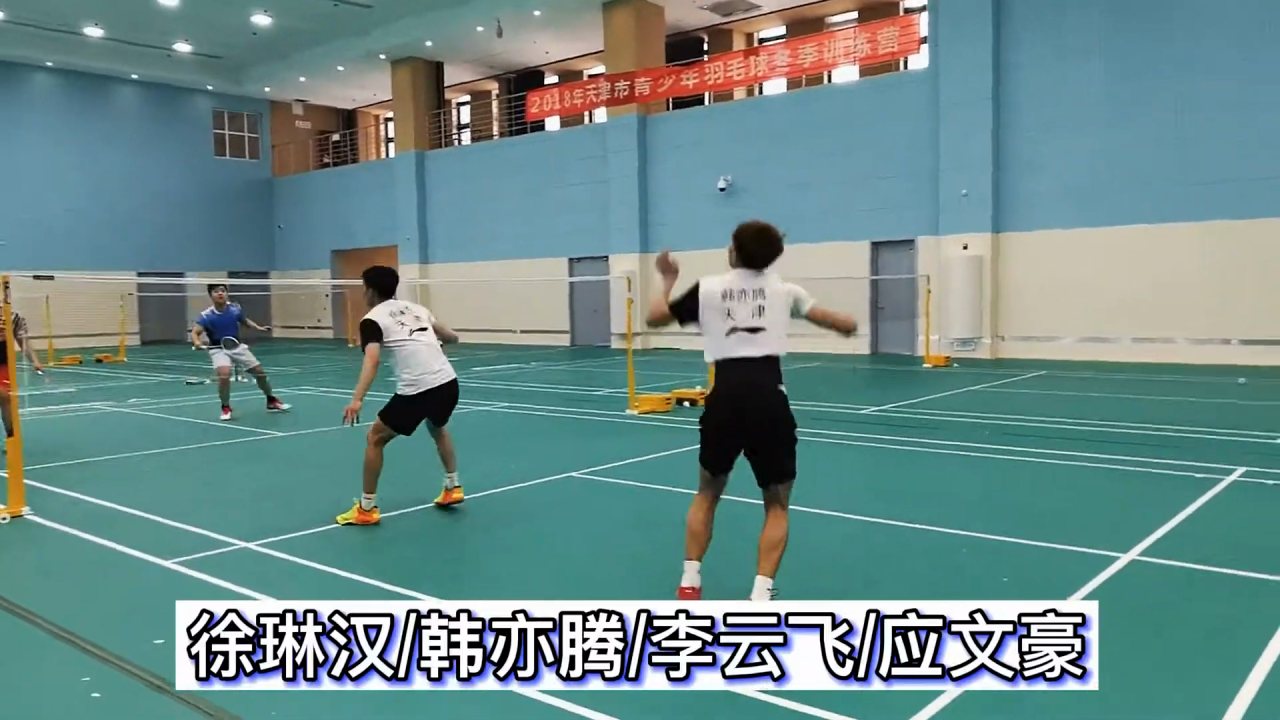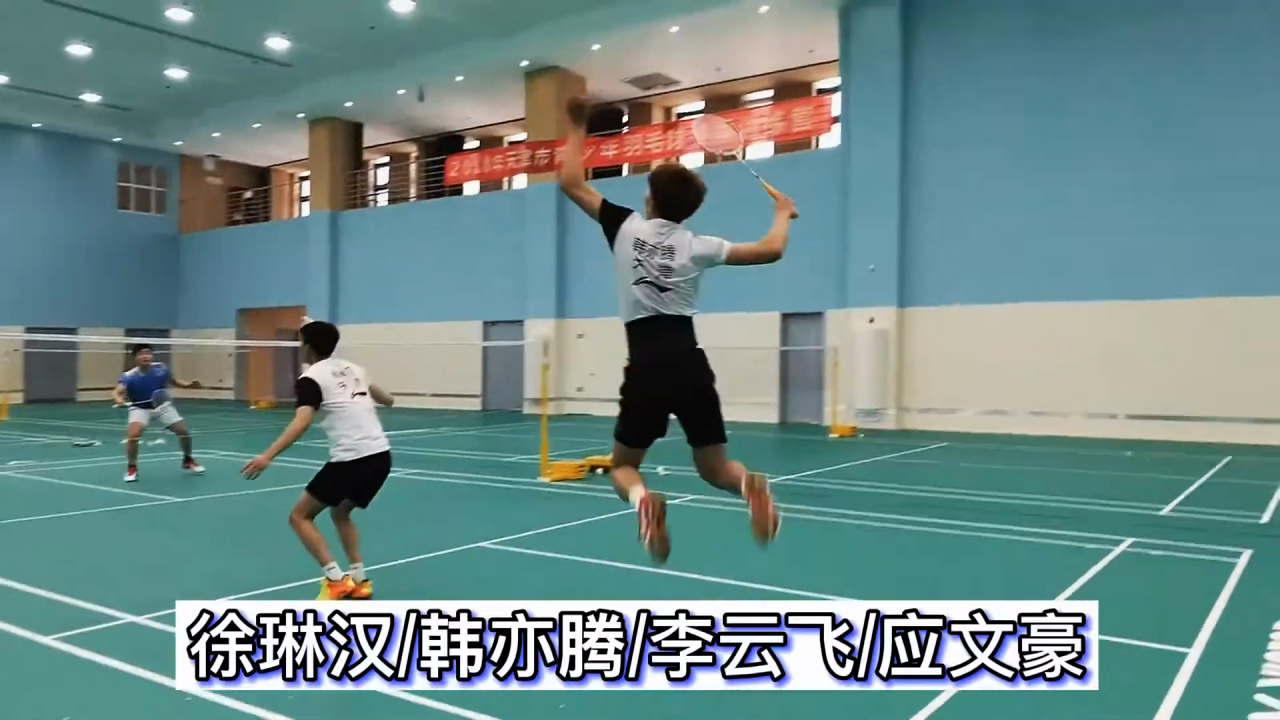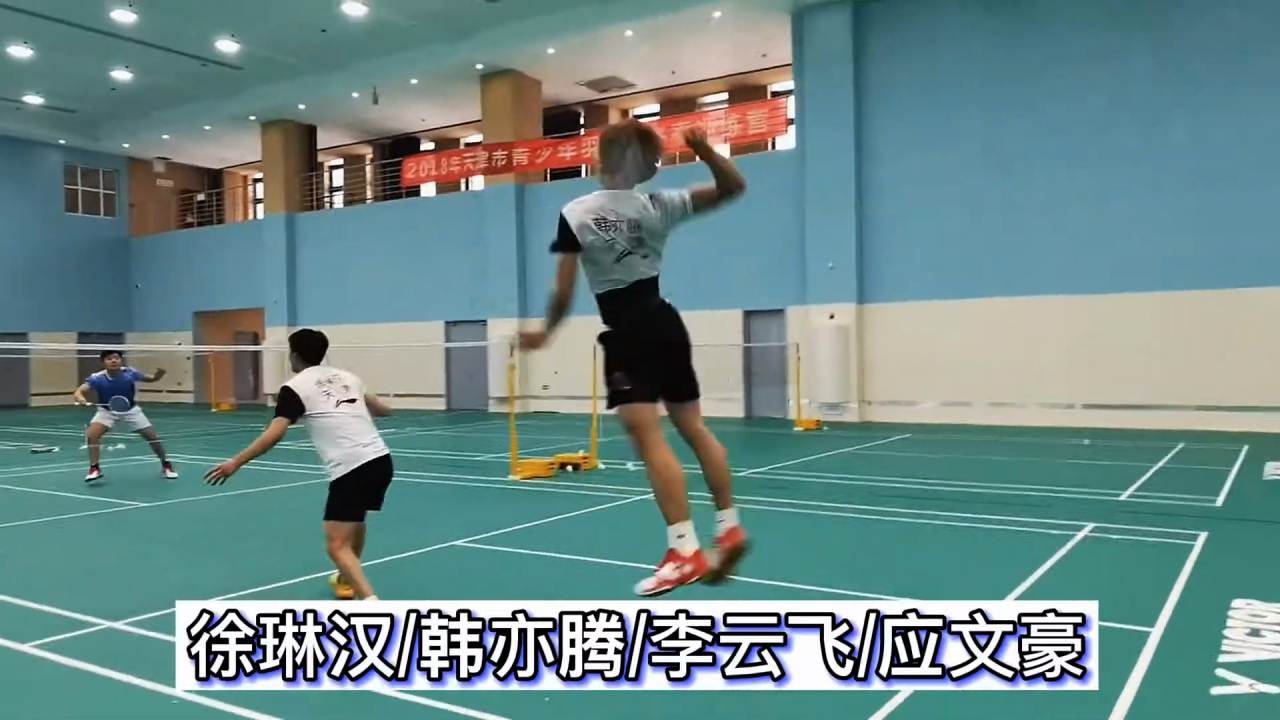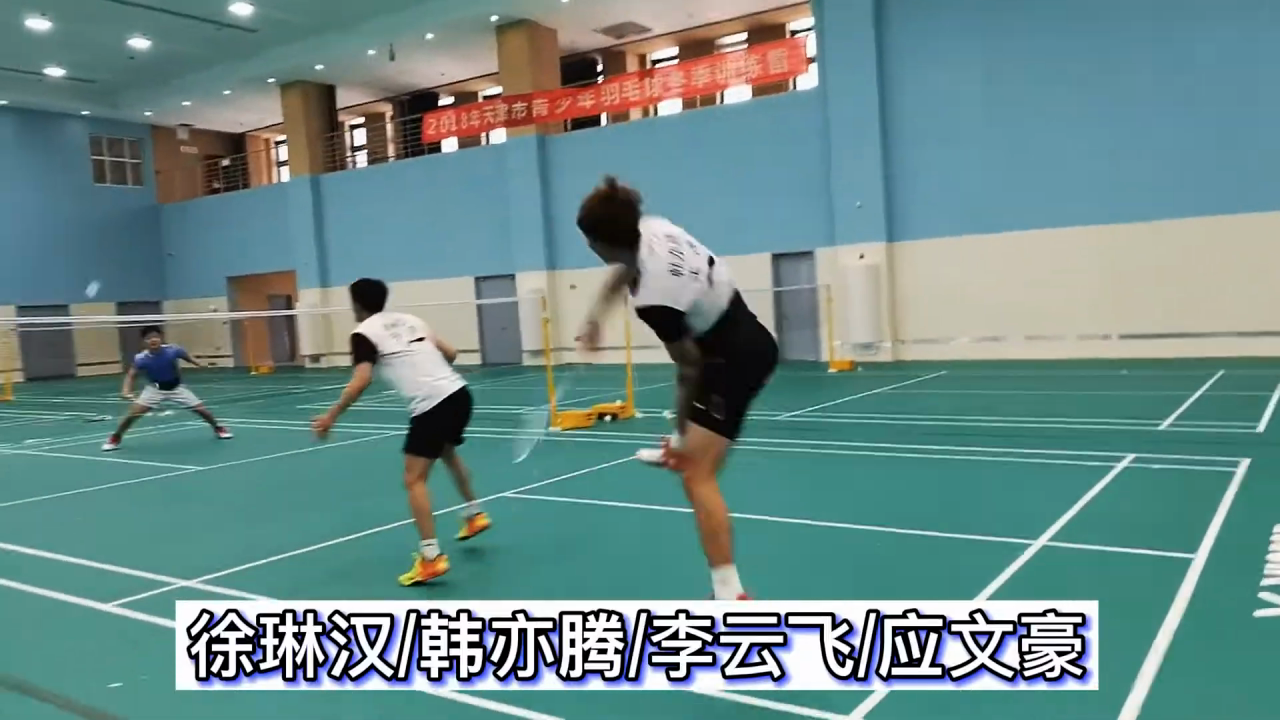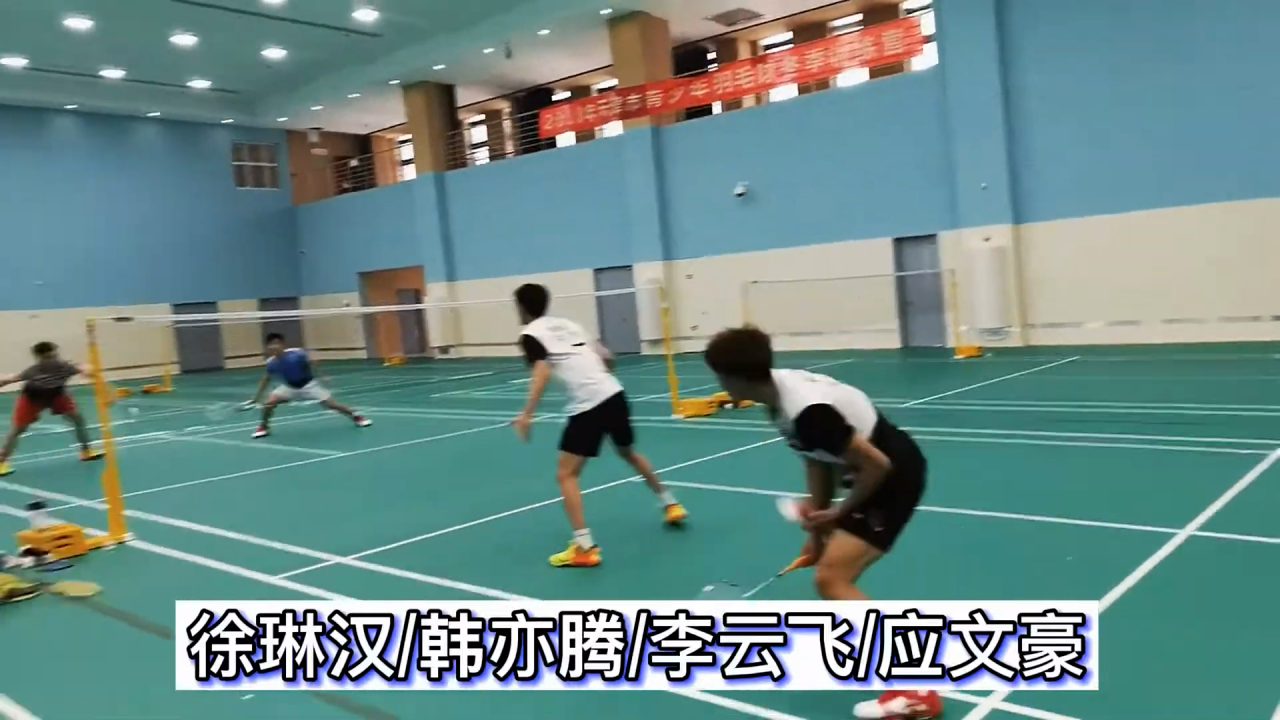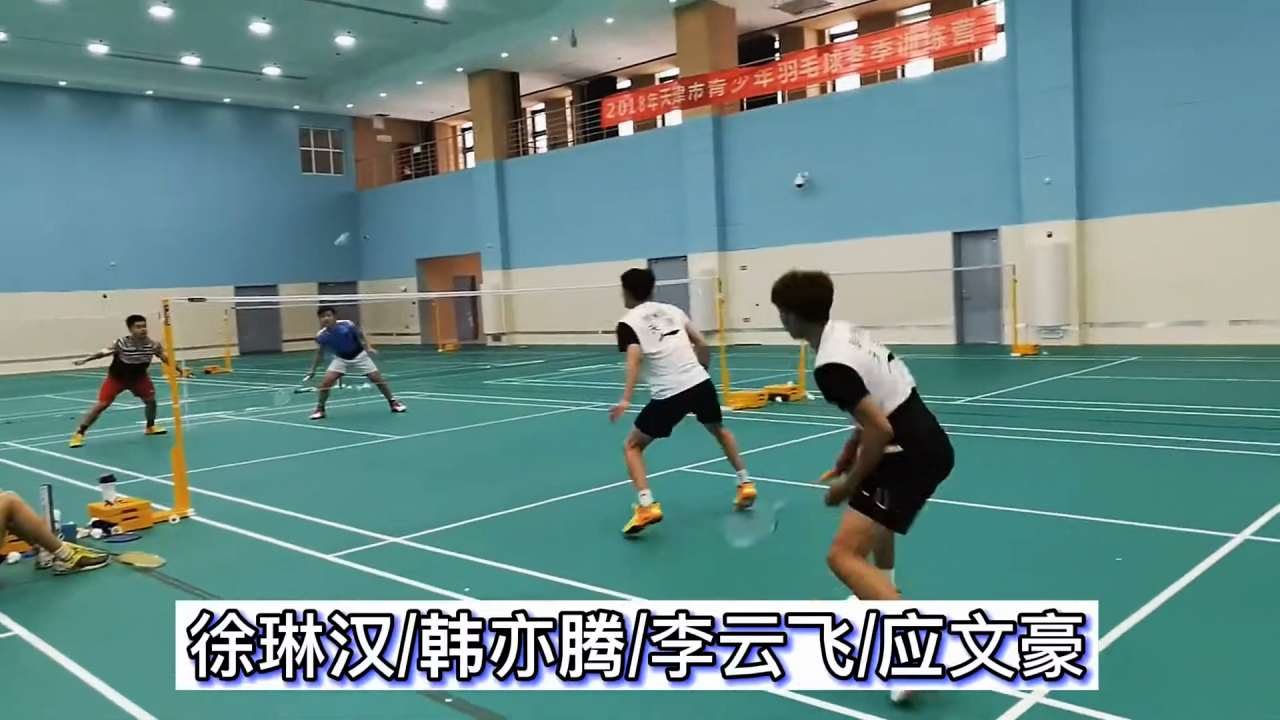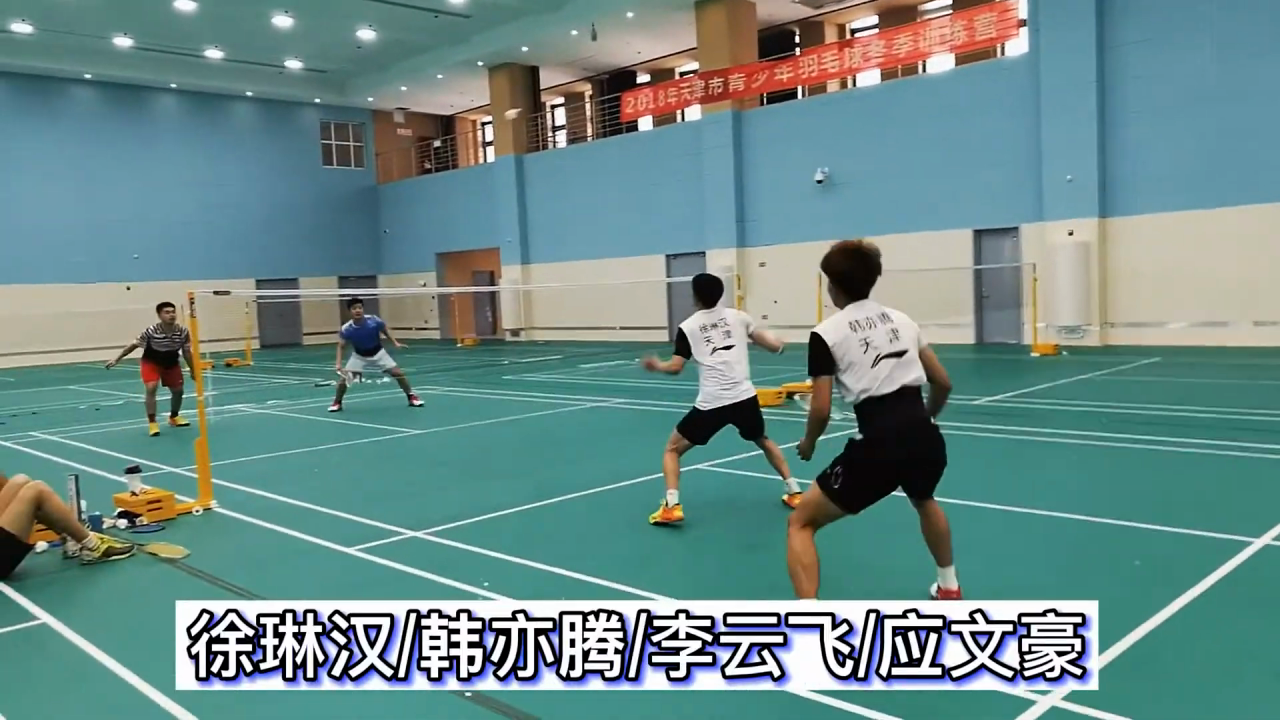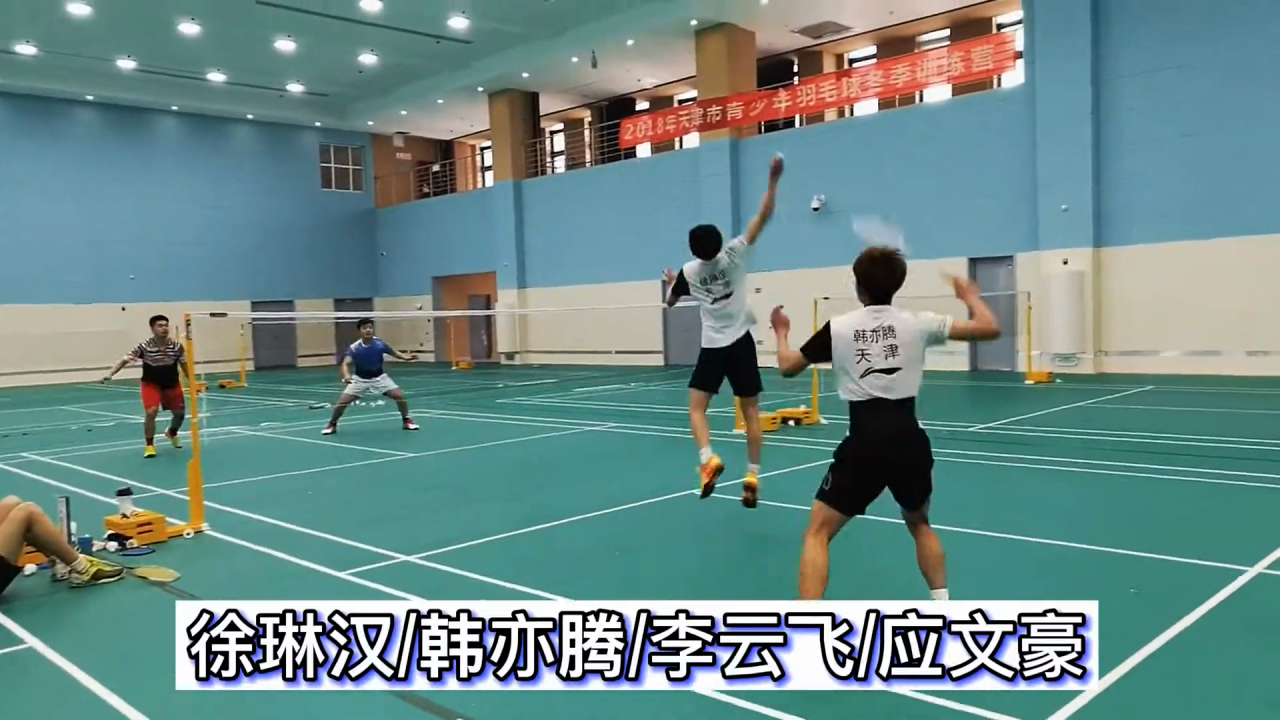
dt=0.2s
person 1, frame 1
left shoulder: (707, 288)
right shoulder: (784, 291)
left elbow: (655, 317)
right elbow: (844, 326)
left wrist: (667, 281)
right wrist: (847, 321)
left hip: (724, 403)
right hip: (770, 404)
left knee: (707, 495)
right knee: (777, 507)
left ankle: (689, 585)
right ankle: (761, 596)
person 1, frame 2
left shoulder: (626, 228)
right shoulder: (697, 246)
left elbow: (569, 183)
right elbow: (771, 251)
left wrist: (577, 129)
right wrist: (783, 212)
left hip: (646, 372)
right hip: (690, 369)
left knee: (623, 468)
right knee: (716, 469)
left ankle: (643, 500)
right ankle: (749, 486)
person 1, frame 3
left shoulder: (575, 216)
right shoulder: (656, 204)
left elbow: (563, 294)
right elbow: (733, 187)
left wrist: (544, 332)
right wrist: (704, 149)
left hip: (625, 340)
right hip: (665, 329)
left knee: (649, 439)
right knee: (695, 430)
left ankle: (686, 552)
right ankle: (729, 529)
person 1, frame 4
left shoulder: (653, 299)
right shoulder: (652, 228)
left elbow: (691, 363)
right elbow: (626, 267)
left wrist: (685, 415)
right wrist: (597, 314)
left hip: (736, 361)
right hip: (752, 341)
left knee: (696, 475)
right ankle: (678, 448)
person 1, frame 5
left shoulder: (807, 411)
right shoulder: (782, 386)
left elbow: (877, 464)
right elbow: (820, 460)
left wrist: (836, 515)
right wrist: (819, 529)
left hip: (896, 474)
right hip: (880, 468)
left knee: (831, 581)
person 1, frame 6
left shoulder: (830, 365)
right shoulder: (844, 333)
left elbow: (879, 430)
left wrist: (849, 482)
right wrist: (848, 459)
left hip: (915, 453)
right hip: (927, 442)
left knee: (843, 556)
right knee: (869, 504)
right ankle: (886, 590)
person 1, frame 7
left shoulder: (826, 334)
right shoulder: (900, 319)
left elbow: (821, 408)
right elbow: (941, 382)
left wrist: (808, 444)
left hip: (878, 447)
right hip: (927, 442)
left knee: (800, 524)
right knee: (924, 501)
right ankle: (948, 587)
person 1, frame 8
left shoulder: (838, 328)
right shoulder: (918, 323)
left elbow: (789, 365)
right elbow: (990, 328)
left wrist: (781, 333)
right wrist: (968, 293)
left hip: (864, 448)
right hip: (911, 443)
left knee: (817, 535)
right knee: (919, 524)
right ankle: (942, 606)
person 2, frame 1
left shoulder: (373, 320)
right shoulder: (416, 308)
left elbow: (372, 360)
right elbow: (453, 338)
left wrist: (357, 399)
left hip: (416, 392)
right hip: (448, 384)
left knee: (375, 440)
right knee: (437, 430)
left ankle: (367, 508)
right ankle: (452, 487)
person 2, frame 2
left shoulder: (311, 379)
right shoulder: (353, 369)
left elbow: (301, 422)
right elbow: (388, 400)
left wrist: (267, 457)
left hip: (351, 459)
right hip: (381, 456)
left knee: (300, 517)
right knee: (340, 513)
left ankle: (337, 580)
right ankle: (358, 581)
person 2, frame 3
left shoulder: (295, 388)
right shoulder: (347, 377)
left elbow: (274, 434)
right elbow: (384, 410)
left wrist: (235, 463)
left hip: (350, 469)
right hip: (382, 460)
left knee: (338, 546)
right knee: (353, 516)
right ankle: (348, 582)
person 2, frame 4
left shoulder: (363, 333)
right shoulder: (407, 319)
left elbow: (361, 380)
right elbow: (448, 353)
left wrist: (331, 416)
left hip: (431, 406)
right hip: (458, 393)
left knee: (413, 480)
right knee: (448, 452)
left ankle: (431, 558)
right ankle: (474, 515)
person 2, frame 5
left shoulder: (530, 335)
right shoulder: (568, 325)
left elbow: (542, 373)
right elbow: (606, 357)
left wrist: (527, 414)
left hip: (589, 407)
right hip: (615, 395)
left knee: (566, 475)
right knee: (629, 453)
left ankle: (584, 548)
right ankle: (671, 506)
person 2, frame 6
left shoulder: (628, 322)
right shoulder: (672, 310)
left elbow: (635, 359)
right elbow: (702, 345)
left wrist: (626, 400)
left hip: (669, 394)
right hip: (701, 383)
left knee: (632, 447)
right knee: (719, 430)
left ankle: (646, 506)
right ankle: (745, 483)
person 2, frame 7
left shoulder: (688, 327)
right shoulder: (737, 316)
left elbow: (675, 367)
right elbow: (774, 346)
left wrist: (656, 365)
right wrist: (779, 344)
left hip: (711, 404)
right hip: (745, 398)
left knee: (672, 449)
right knee: (764, 442)
left ankle: (671, 505)
right ankle: (793, 491)
person 2, frame 8
left shoulder: (689, 273)
right shoulder: (732, 254)
left elbow: (670, 301)
right elbow: (765, 214)
left wrist: (671, 283)
right wrist: (773, 179)
left hip: (712, 350)
right hip: (741, 345)
left knee: (696, 409)
right knee: (750, 412)
left ankle: (708, 459)
right ankle: (752, 475)
